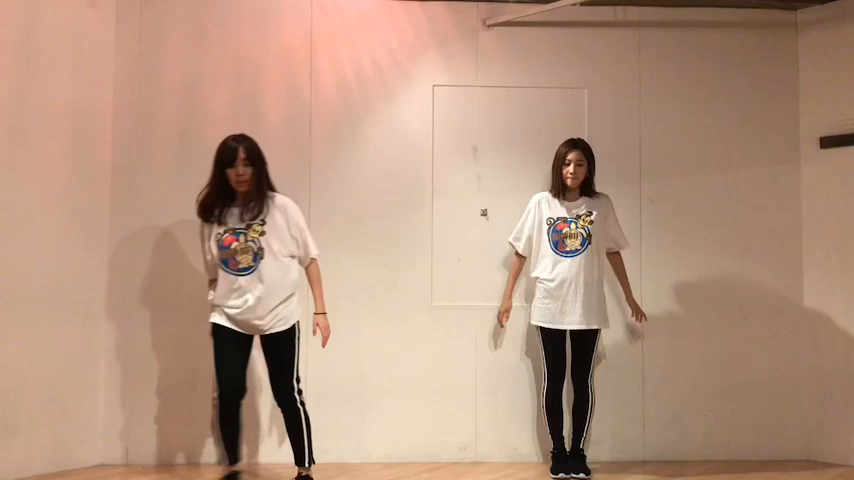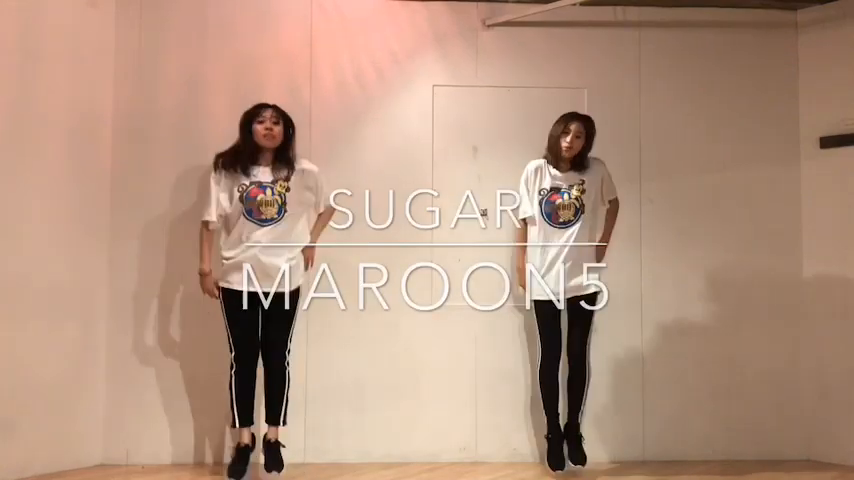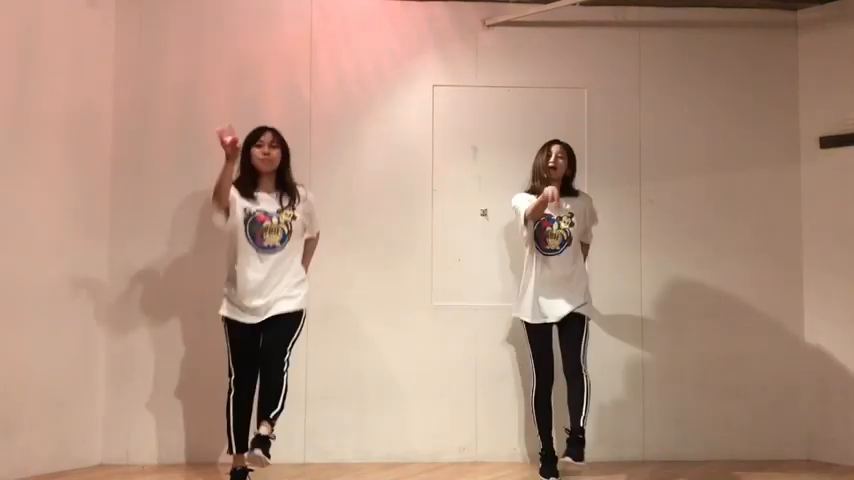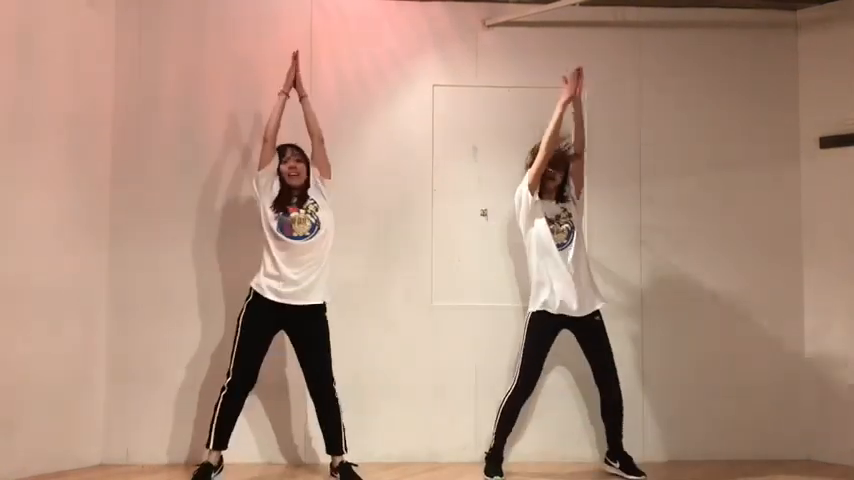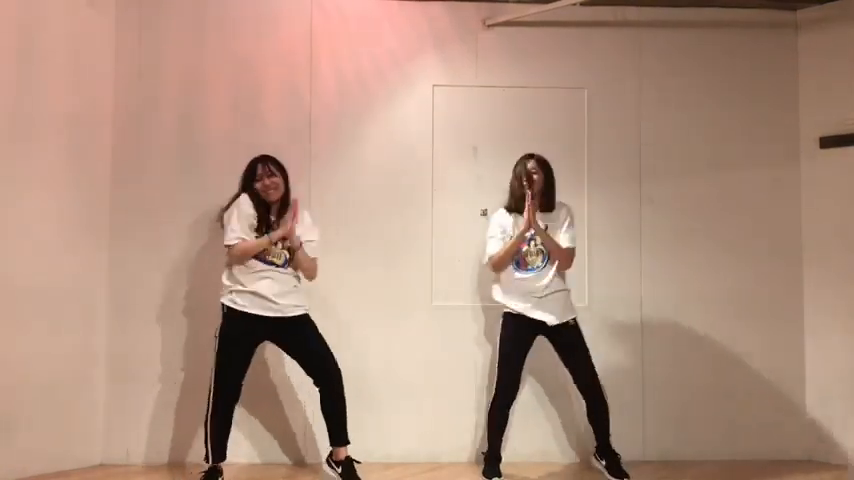
dt=1s
person 1, frame 1
left shoulder: (280, 207)
right shoulder: (212, 213)
left elbow: (309, 259)
right elbow: (213, 272)
left wrist: (320, 310)
right wrist: (218, 307)
left hip: (278, 316)
right hip: (228, 318)
left knee: (288, 395)
right knee: (228, 394)
person 1, frame 2
left shoulder: (301, 172)
right shoulder: (227, 170)
left elbow: (327, 204)
right elbow: (210, 219)
left wrist: (312, 238)
right wrist: (205, 265)
left hip: (285, 279)
right hip: (238, 279)
left knee: (277, 357)
right knee: (243, 357)
left ankle: (273, 437)
right ankle: (244, 440)
person 1, frame 3
left shoulder: (299, 197)
right shoulder: (235, 195)
left elbow: (312, 235)
right elbow: (219, 202)
left wrist: (302, 266)
right wrist: (229, 156)
left hip: (287, 302)
right hip: (241, 304)
left knee: (272, 362)
right knee: (241, 380)
left ankle: (263, 437)
person 1, frame 4
left shoulder: (318, 191)
right shoulder: (268, 191)
left elbow: (318, 140)
right elbow: (270, 138)
left wrist: (302, 92)
right wrist: (284, 89)
left hip: (309, 304)
right hip: (266, 299)
left knee: (322, 385)
right knee: (239, 380)
person 1, frame 5
left shoulder: (301, 220)
right shoulder: (244, 205)
left elbow: (311, 272)
right elbow: (234, 253)
left wrist: (292, 241)
right wrist: (277, 236)
left hip: (290, 312)
right hip: (242, 311)
left knee: (330, 376)
right knee: (224, 390)
person 2, frame 1
left shoulder: (601, 204)
right shoulder: (540, 203)
left elbow: (613, 253)
right elbow: (521, 252)
left wrist: (630, 299)
right wrist: (507, 296)
left hip: (588, 307)
right hip: (549, 307)
left knee: (582, 381)
right knee: (554, 380)
left ankle: (577, 452)
right ankle: (558, 452)
person 2, frame 2
left shoulder: (595, 170)
right shoulder: (536, 170)
left elbow: (612, 202)
right elbow: (525, 219)
left wrist: (603, 242)
right wrist: (520, 263)
left hip: (582, 277)
right hip: (544, 278)
left knee: (578, 355)
right knee: (550, 355)
left ankle: (573, 431)
right ankle: (554, 433)
person 2, frame 3
left shoulder: (583, 203)
right shoulder: (524, 199)
right elbow: (530, 217)
right wrist: (545, 197)
left hip: (572, 298)
right hip: (536, 300)
left knee: (574, 365)
right knee: (543, 377)
left ankle: (576, 435)
right ankle: (547, 452)
person 2, frame 4
left shoulder: (572, 201)
right shoulder: (526, 202)
left elbow: (579, 153)
right elbow: (543, 155)
left wrist: (576, 102)
right wrist: (562, 103)
left hip: (584, 304)
right hip: (546, 305)
left knee: (609, 380)
right knee: (524, 384)
person 2, frame 5
left shoulder: (559, 213)
right shoulder: (502, 217)
left elbow: (565, 262)
right elbow: (495, 264)
left wrist: (539, 228)
right wrist: (523, 230)
left hip: (557, 310)
right hip: (518, 311)
left knee: (590, 385)
right knee: (505, 389)
left ankle: (605, 452)
